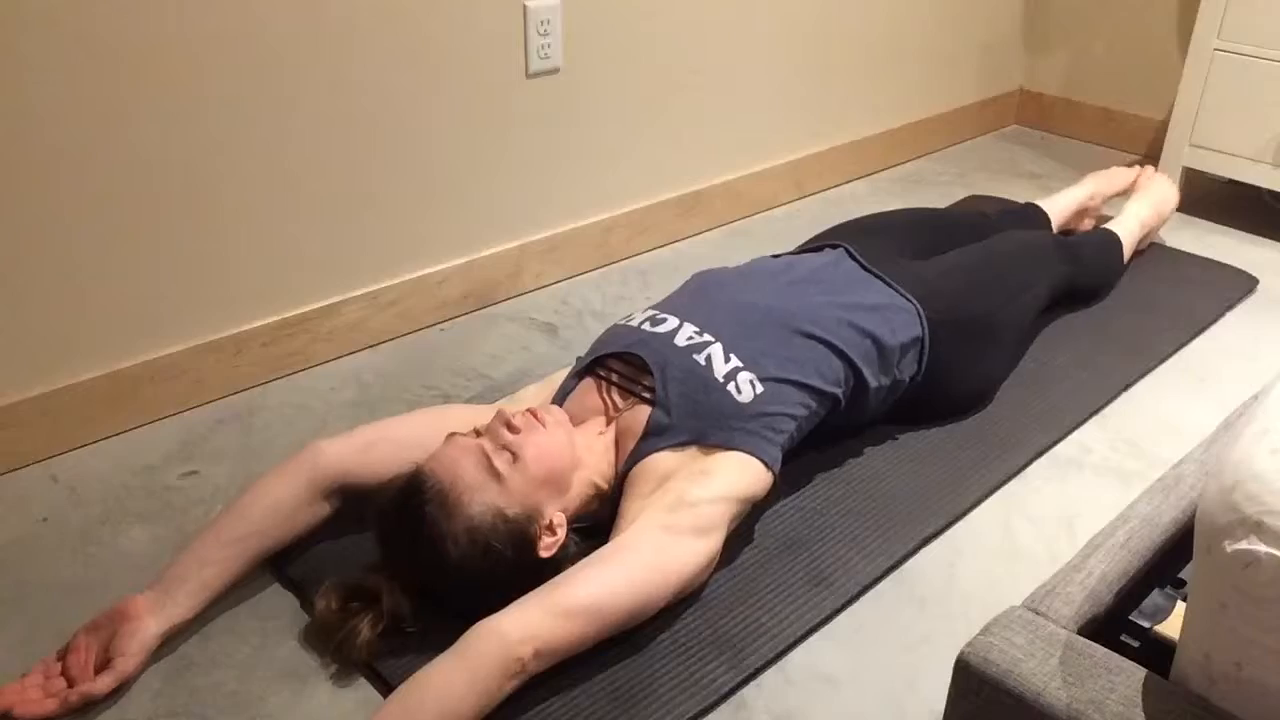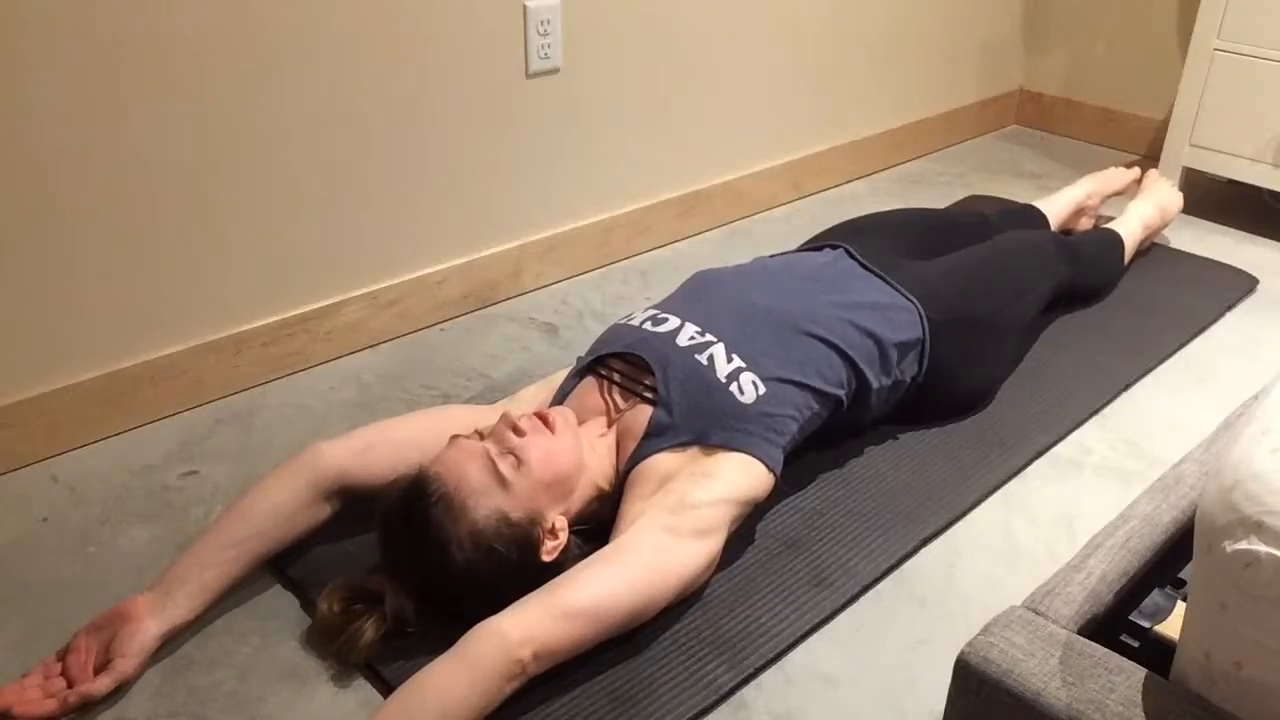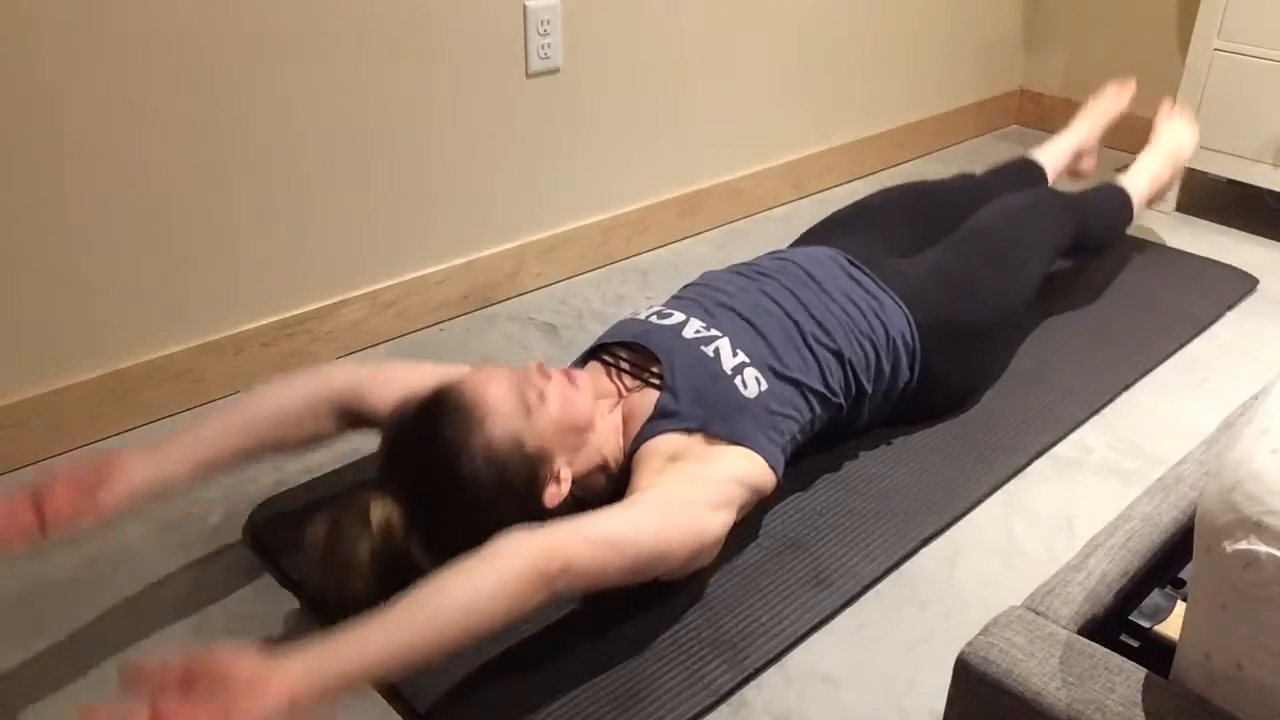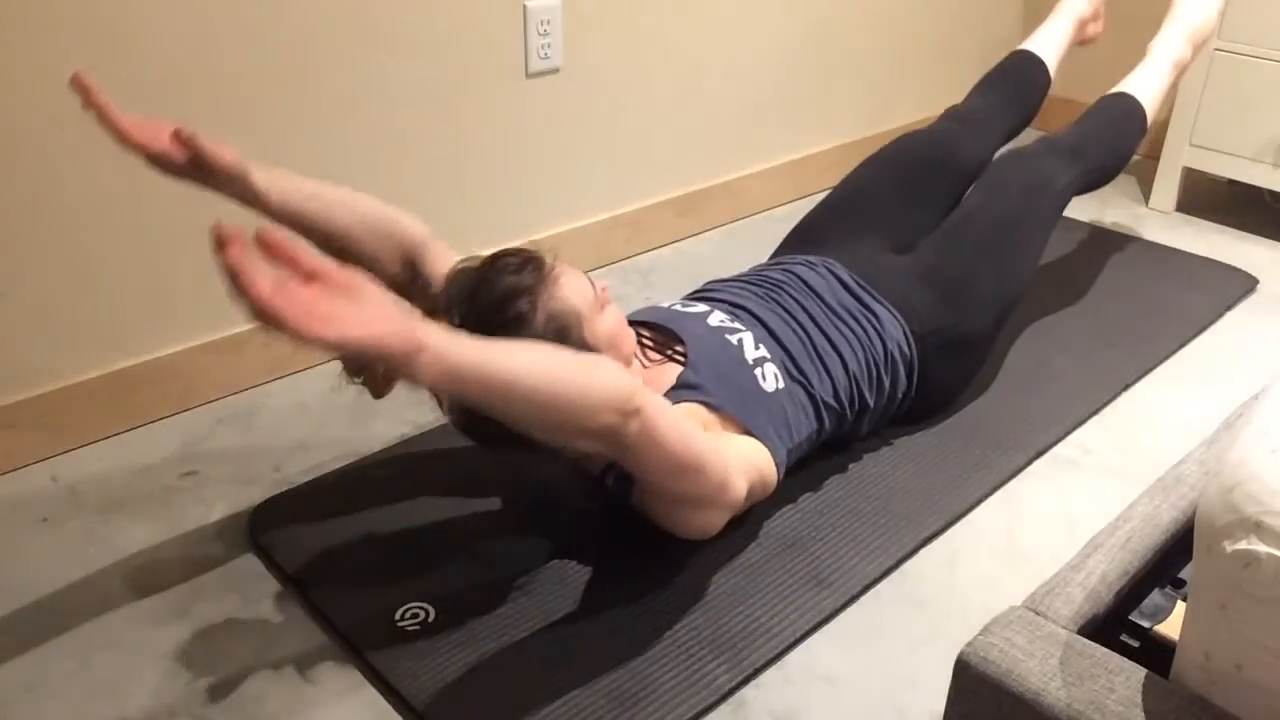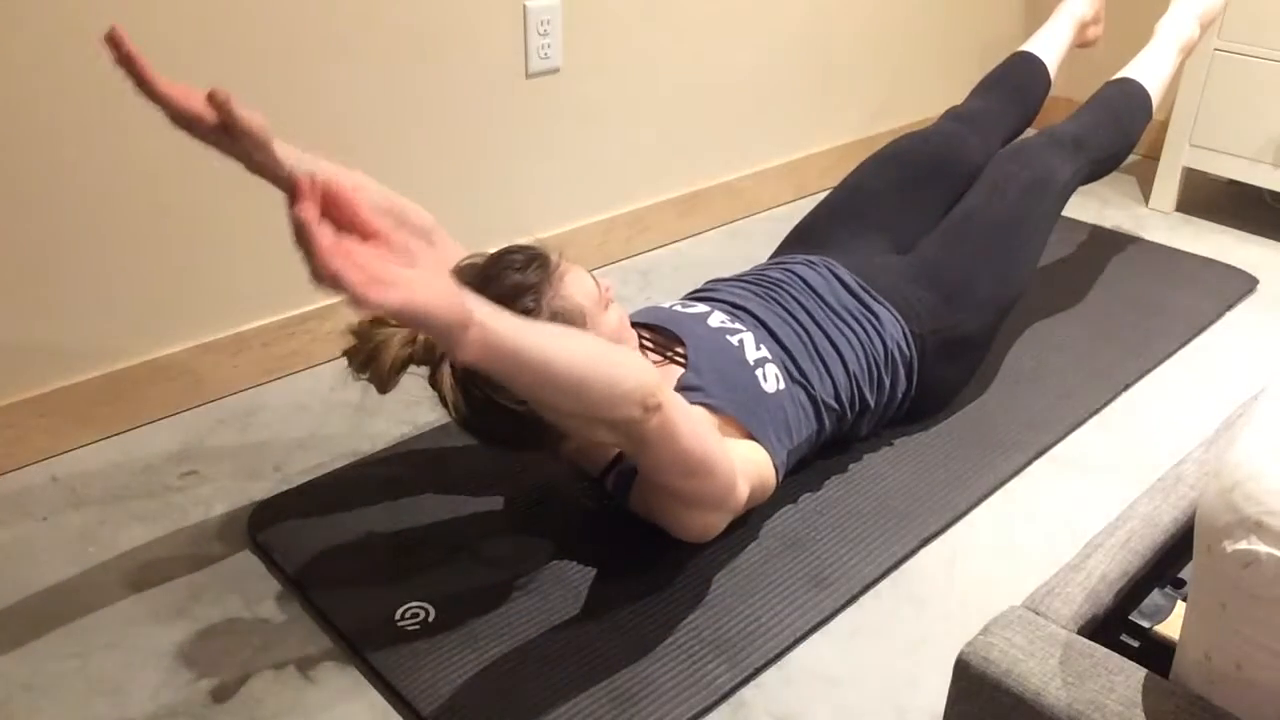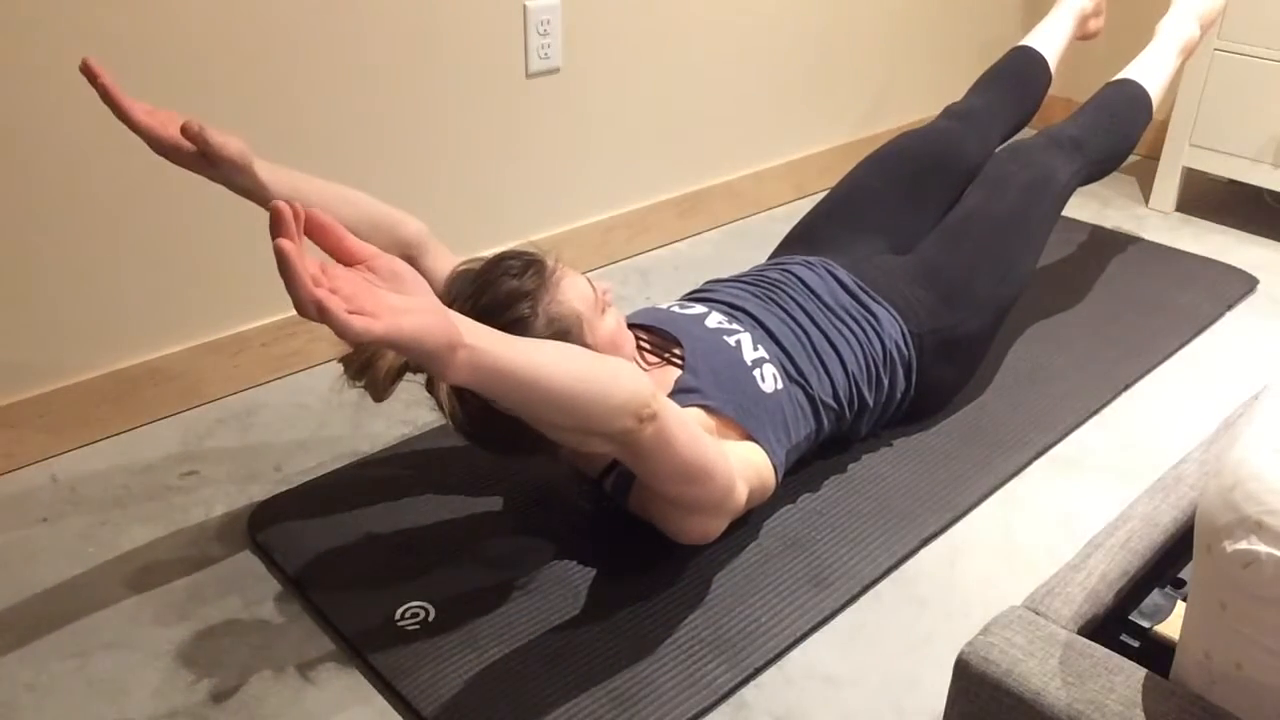
dt=0.5s
person 1, frame 1
left shoulder: (558, 406)
right shoulder: (683, 500)
left hip: (839, 263)
right hip: (918, 332)
left knee: (979, 219)
right knee: (1045, 261)
left ankle: (1081, 198)
right ankle: (1128, 215)
person 1, frame 2
left shoulder: (558, 407)
right shoulder: (685, 498)
left hip: (831, 265)
right hip: (920, 335)
left knee: (974, 218)
right knee: (1041, 263)
left ankle: (1085, 198)
right ankle: (1130, 219)
person 1, frame 3
left shoulder: (590, 383)
right shoulder: (694, 477)
left elbow: (350, 386)
right elbow: (548, 564)
left hip: (823, 264)
right hip: (914, 326)
left knee: (979, 193)
right knee: (1042, 221)
left ankle: (1076, 145)
right ankle: (1146, 169)
person 1, frame 4
left shoulder: (596, 359)
right shoulder: (685, 476)
left elbow: (412, 247)
right elbow: (619, 406)
left wrist: (231, 174)
right wrist: (405, 343)
left hip: (806, 276)
right hip: (909, 335)
left knee: (966, 138)
right knee: (1046, 168)
person 1, frame 5
left shoulder: (596, 379)
right shoulder: (694, 481)
left elbow: (421, 238)
right elbow: (642, 403)
left wrist: (256, 149)
right wrist: (453, 315)
left hip: (811, 274)
right hip: (908, 331)
left knee: (966, 134)
right knee: (1044, 160)
person 1, frame 6
left shoulder: (599, 355)
right shoulder: (692, 482)
left elbow: (413, 246)
right elbow: (638, 410)
left wrist: (232, 164)
right wrist: (441, 337)
left hip: (804, 275)
right hip: (909, 332)
left knee: (964, 137)
right knee: (1043, 162)
